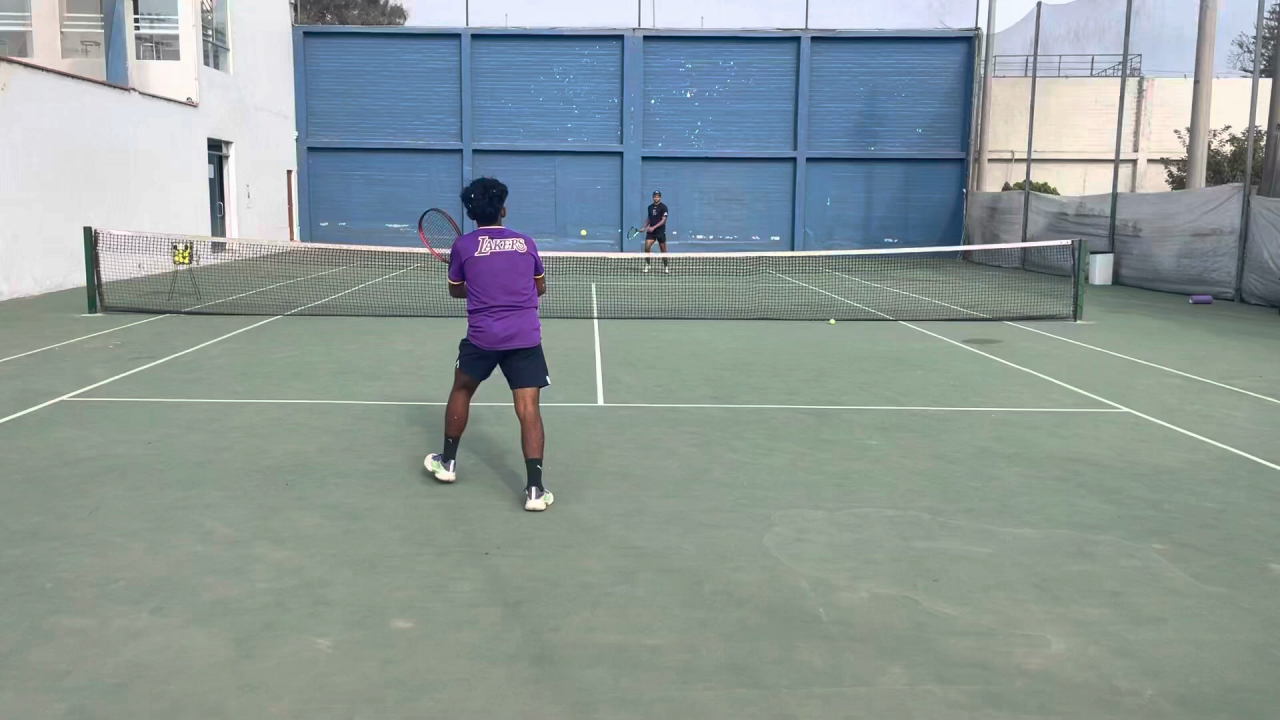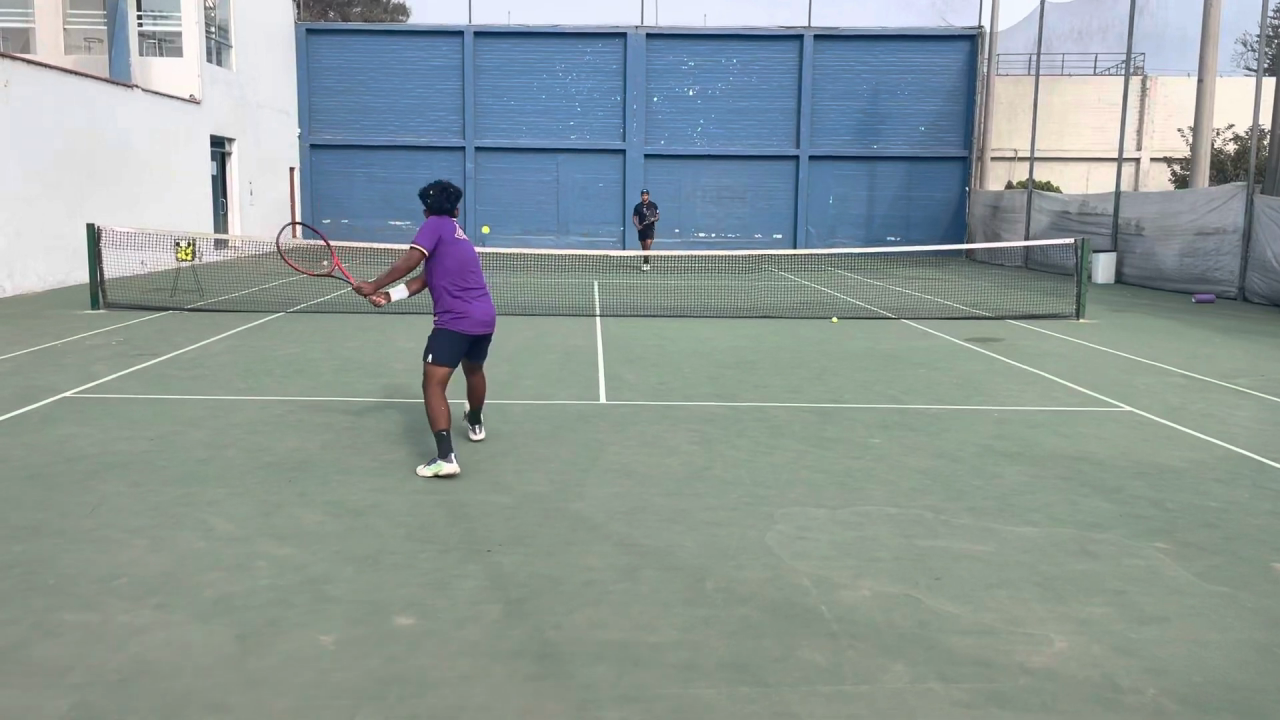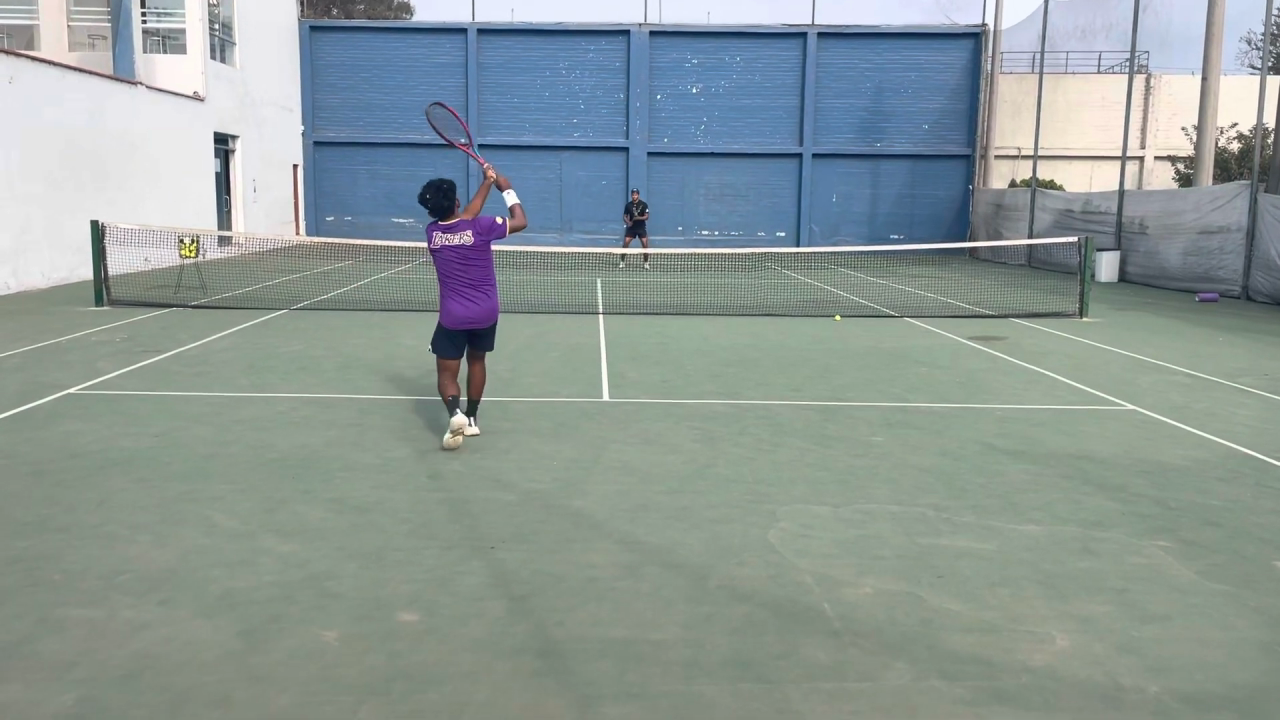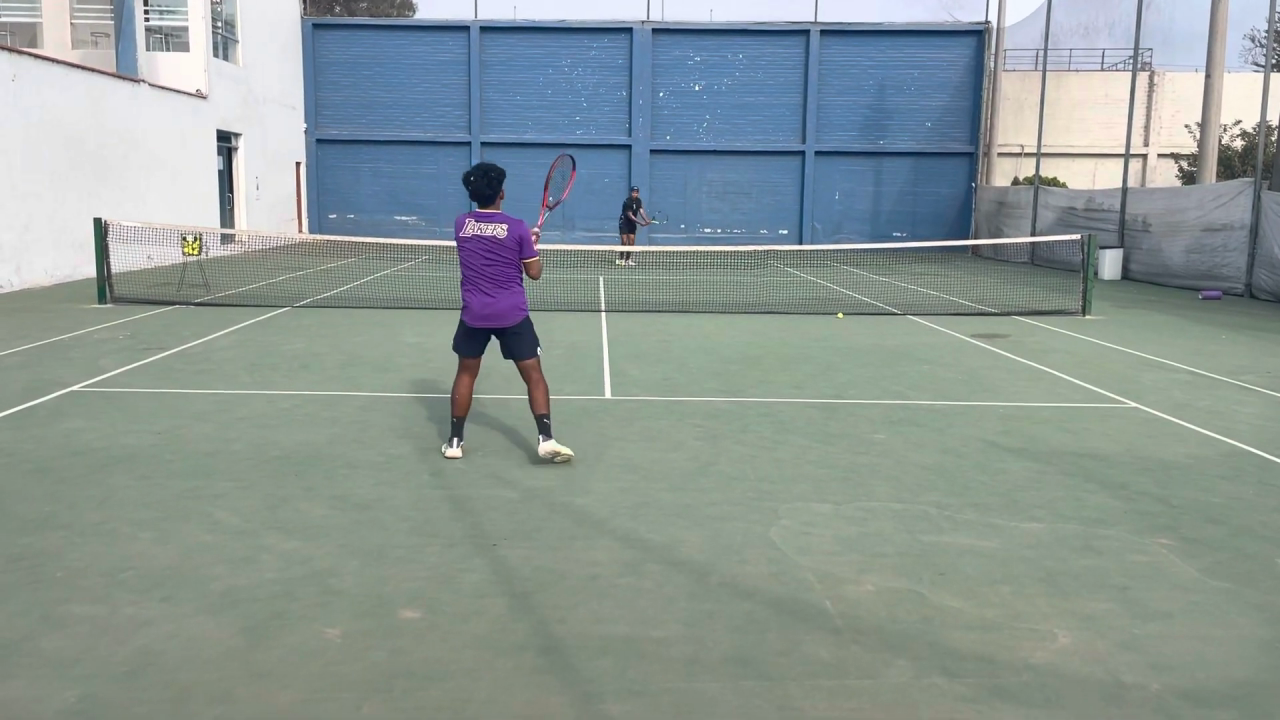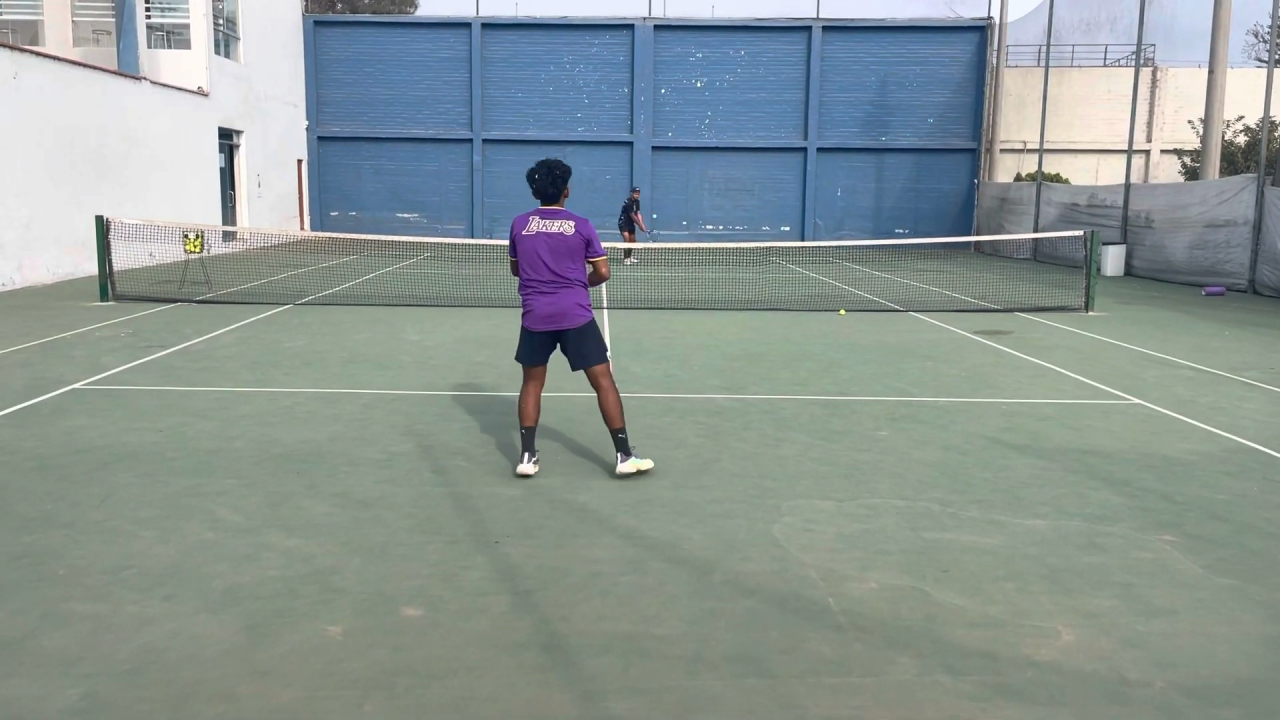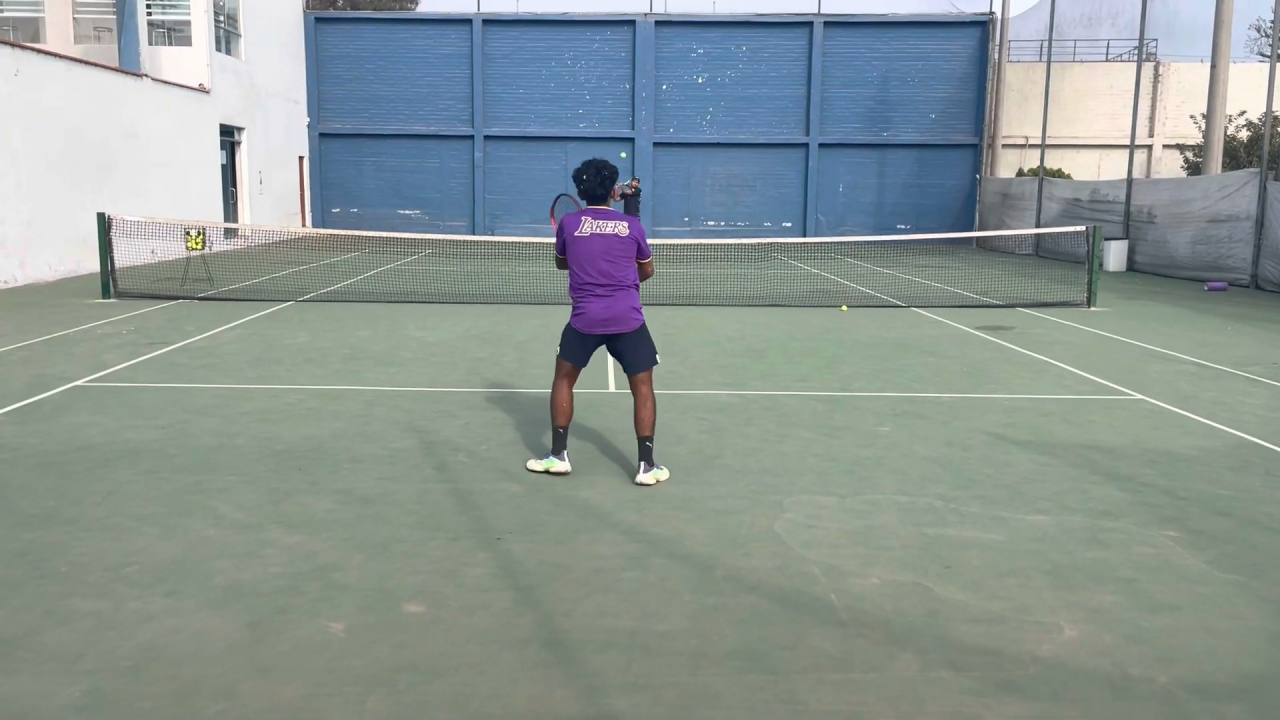
dt=0.7s
person 1, frame 1
left shoulder: (463, 245)
right shoulder: (525, 242)
left elbow: (456, 290)
right elbow: (540, 288)
left hip: (482, 336)
right hip: (525, 337)
left knee: (462, 390)
right knee: (529, 412)
left ankle: (447, 463)
right ankle: (536, 488)
person 1, frame 2
left shoulder: (436, 225)
right shoulder: (457, 235)
left elbow: (411, 261)
right elbow: (425, 279)
left wrist: (373, 286)
right wrist: (389, 296)
left hip: (455, 321)
right hip: (485, 318)
left knee: (433, 386)
right knee: (474, 370)
left ankle: (445, 457)
right ankle: (475, 425)
person 1, frame 3
left shoulder: (431, 232)
right shoulder: (480, 227)
right elbow: (521, 222)
left wrist: (486, 185)
right wrist: (505, 188)
left hip: (452, 316)
right hip: (485, 313)
left knee: (446, 373)
right knee: (476, 361)
left ankle: (455, 413)
right ankle: (470, 418)
person 1, frame 4
left shoulder: (461, 224)
right shoulder: (517, 228)
right elbow: (534, 273)
right wrist: (532, 241)
left hip: (473, 314)
right hip: (512, 314)
left knee: (465, 374)
right knee: (533, 375)
left ankle: (455, 440)
right ankle: (546, 438)
person 1, frame 5
left shoulder: (520, 224)
right shoulder: (581, 226)
right elbow: (602, 273)
left hip: (535, 317)
right hip: (576, 316)
left knee: (532, 383)
right knee: (603, 382)
left ankle: (526, 455)
right ankle: (624, 455)
person 1, frame 6
left shoulder: (568, 223)
right shoulder: (631, 225)
left elbow: (561, 263)
right elbow: (646, 271)
left hip: (585, 318)
right hip: (628, 318)
left knee: (563, 379)
right knee: (643, 388)
left ankle: (558, 454)
right ankle: (647, 465)
